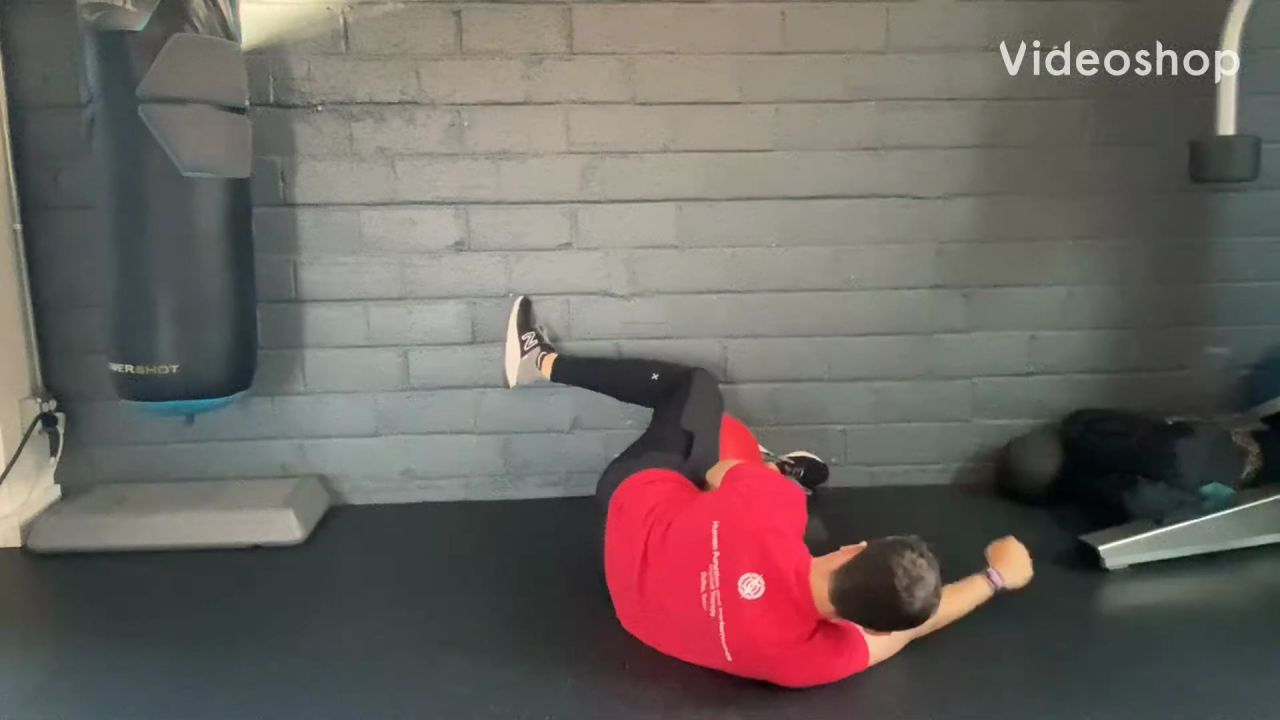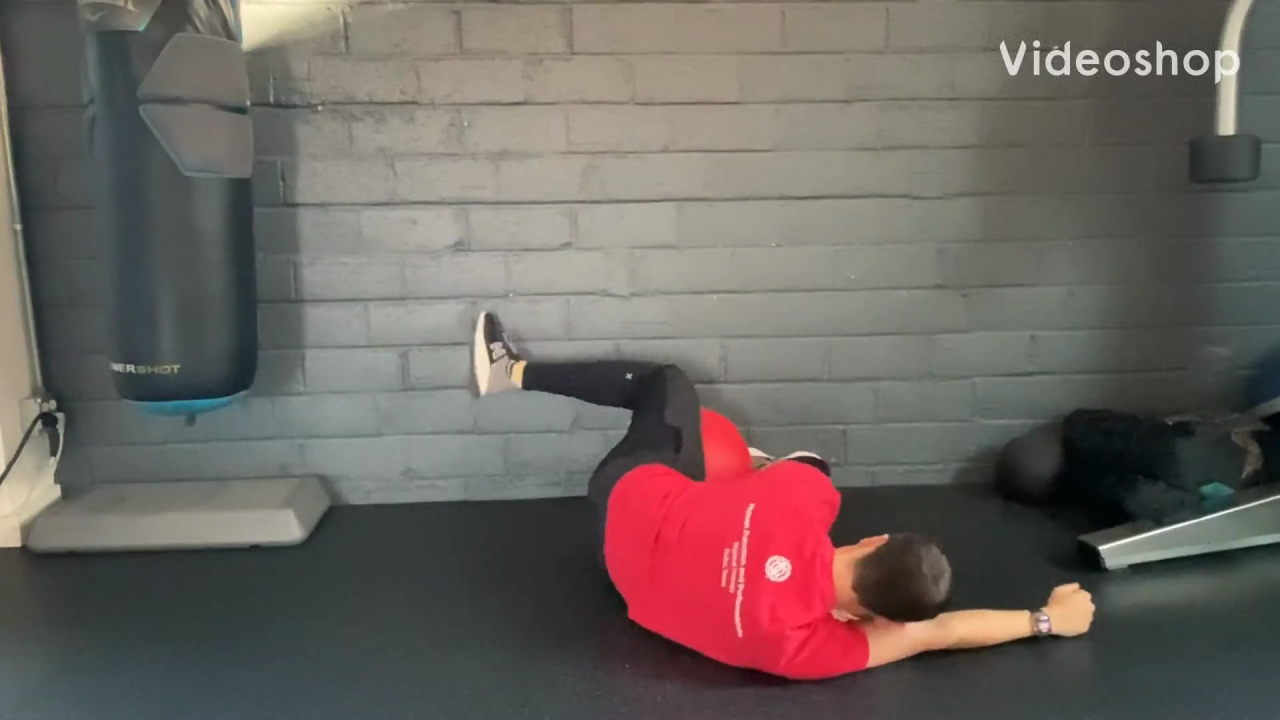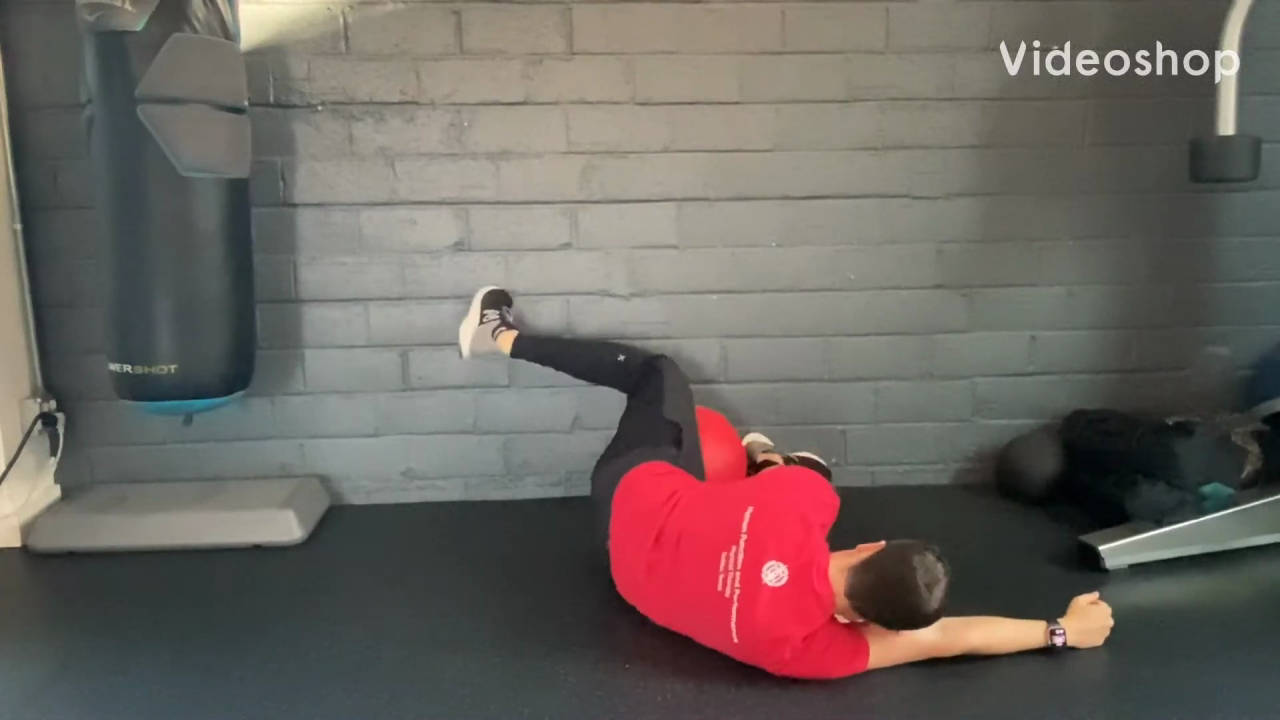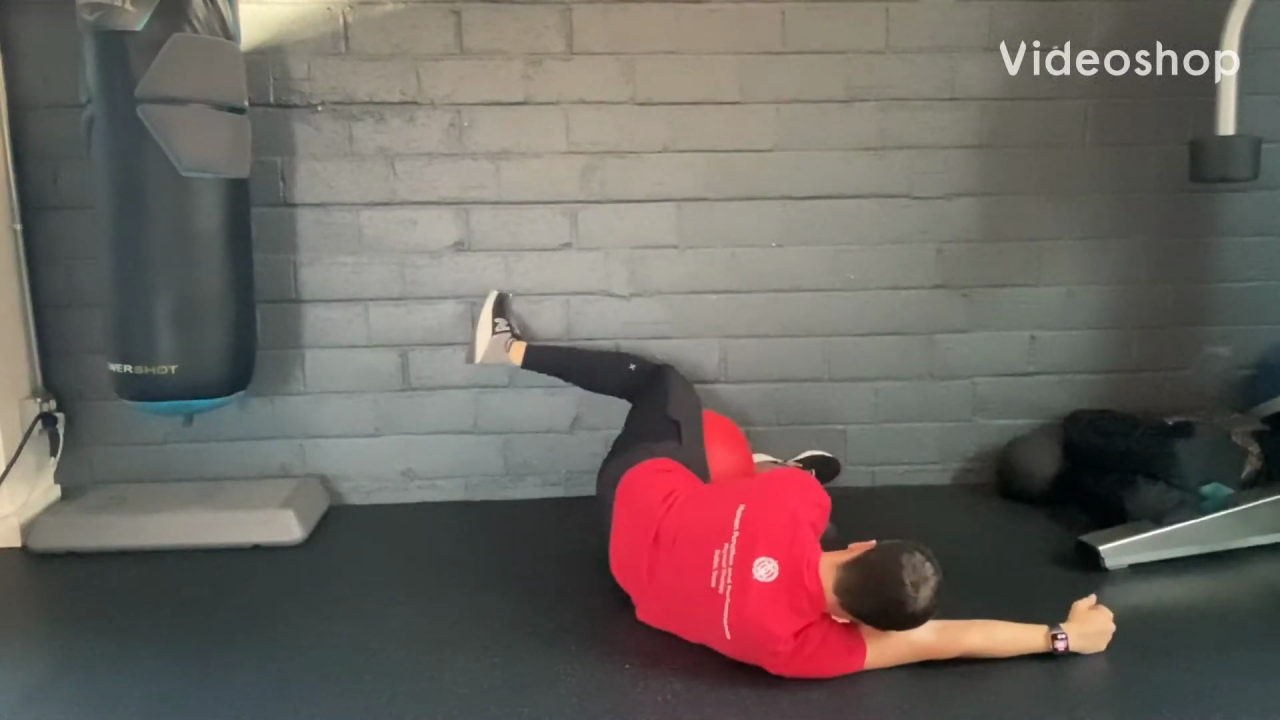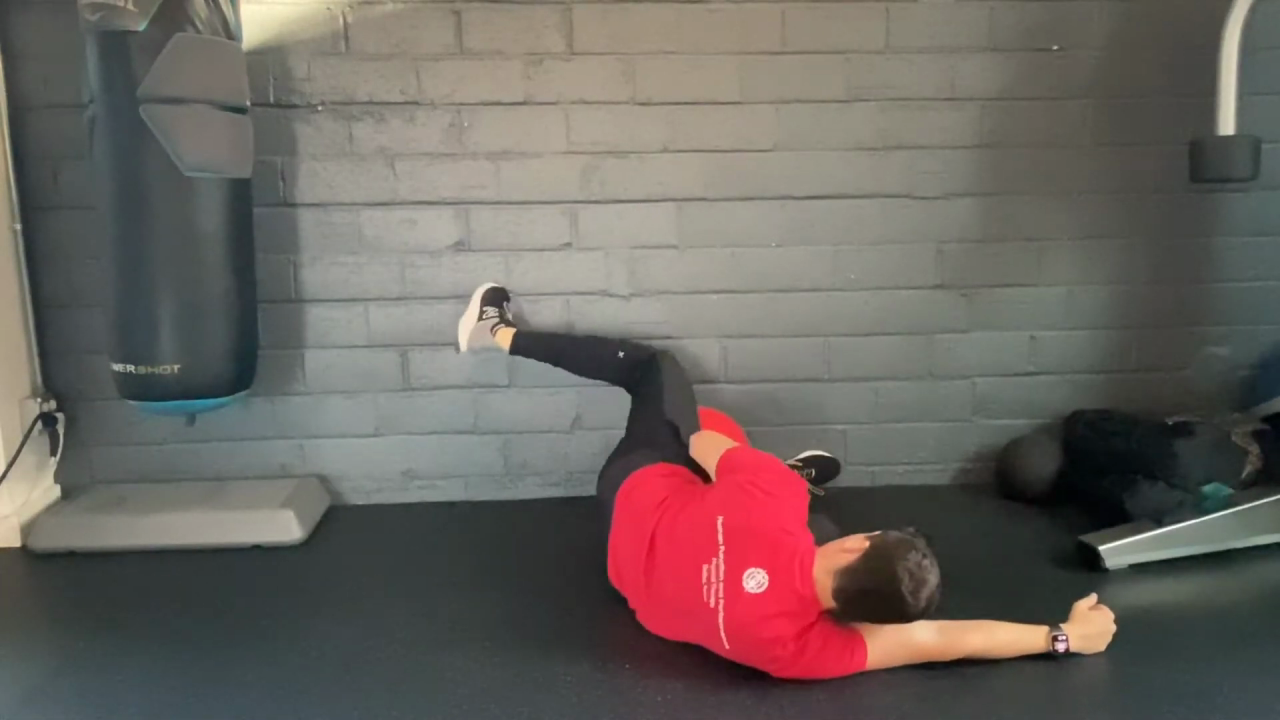
dt=1s
person 1, frame 1
left shoulder: (772, 506)
right shoulder: (806, 659)
left elbow: (719, 472)
right elbow: (911, 622)
right wrist: (998, 576)
left hip: (634, 496)
left knee: (696, 384)
left ankle: (542, 363)
person 1, frame 2
left shoulder: (805, 492)
right shoulder: (794, 647)
right elbow: (937, 634)
right wrist: (1048, 619)
left hip: (632, 490)
right hip: (631, 537)
left knee: (667, 381)
left ankle: (511, 372)
person 1, frame 3
left shoulder: (805, 499)
right shoulder: (801, 649)
right elbow: (948, 640)
right wrist: (1063, 630)
left hip: (643, 489)
right hip: (645, 531)
left knee: (658, 371)
left ankle: (502, 337)
person 1, frame 4
left shoulder: (796, 497)
right shoulder: (798, 647)
right elbow: (949, 642)
right wrist: (1065, 634)
left hip: (645, 486)
right hip: (648, 523)
left knee: (661, 382)
left ankle: (510, 348)
person 1, frame 5
left shoulder: (770, 500)
right shoulder: (797, 648)
left elbow: (703, 443)
right elbow: (947, 643)
right wrist: (1065, 637)
left hip: (641, 491)
left knee: (657, 366)
left ankle: (499, 334)
